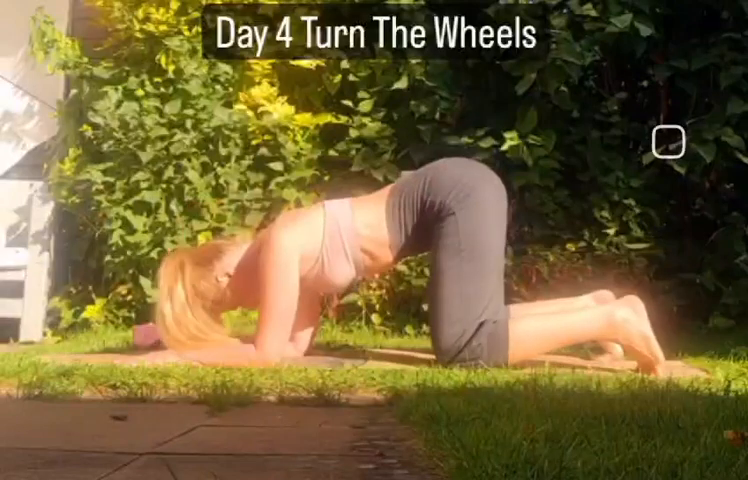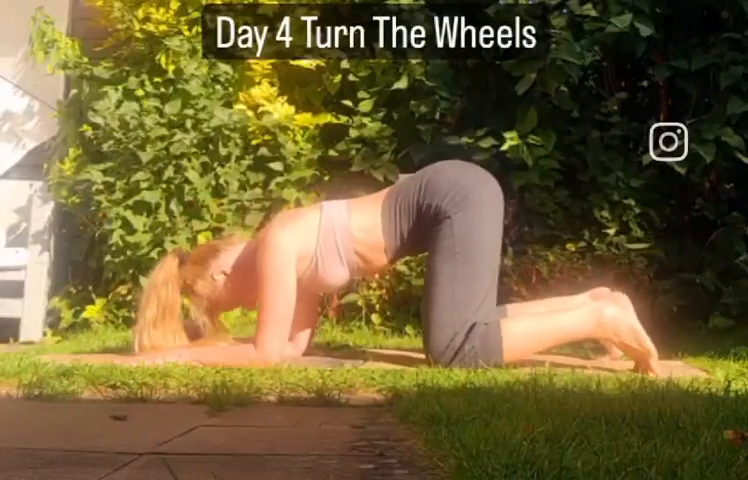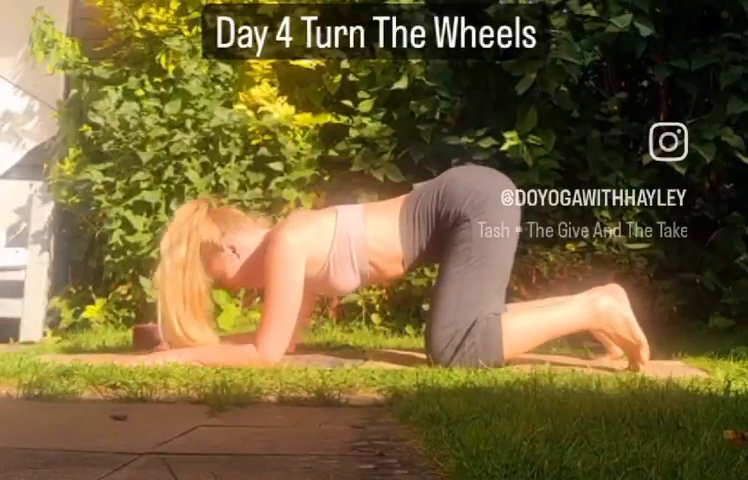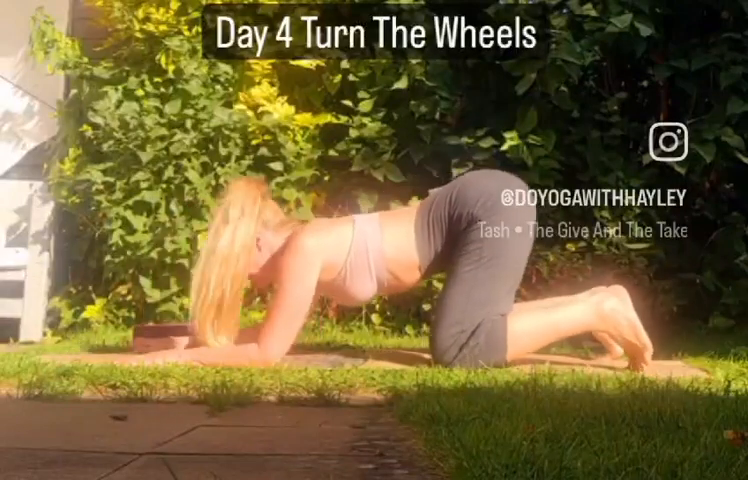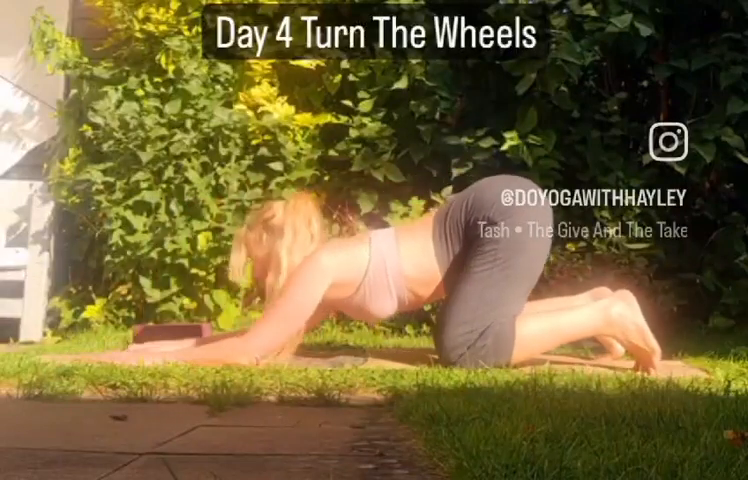
dt=0.4s
person 1, frame 1
left shoulder: (276, 249)
right shoulder: (299, 259)
left elbow: (268, 354)
right elbow: (295, 344)
left wrist: (189, 355)
right wrist: (207, 338)
left hip: (458, 193)
right hip: (457, 195)
left knee: (462, 344)
right knee: (466, 322)
left ankle: (614, 319)
right ankle: (590, 304)
person 1, frame 2
left shoulder: (274, 247)
right shoulder: (293, 257)
left elbow: (266, 354)
right elbow: (292, 346)
left wrist: (184, 354)
right wrist: (210, 338)
left hip: (456, 196)
right hip: (455, 195)
left knee: (453, 347)
right knee: (465, 323)
left ankle: (601, 320)
right ankle: (590, 301)
person 1, frame 3
left shoulder: (285, 246)
right shoulder: (295, 246)
left elbow: (267, 354)
right elbow: (284, 336)
left wrist: (186, 355)
right wrist: (190, 341)
left hip: (478, 202)
right hip: (472, 199)
left knee: (453, 348)
right knee: (470, 327)
left ankle: (595, 311)
right ankle: (594, 300)
person 1, frame 4
left shoulder: (301, 249)
right shoulder: (304, 245)
left elbow: (267, 353)
right elbow: (268, 332)
left wrist: (182, 357)
right wrist: (189, 340)
left hip: (489, 207)
right hip: (485, 204)
left knee: (458, 347)
right knee: (475, 325)
left ankle: (599, 312)
right ankle: (594, 300)
person 1, frame 5
left shoulder: (317, 266)
right shoulder: (328, 271)
left elbow: (248, 352)
right elbow: (255, 339)
left wrist: (158, 360)
right wrist: (172, 345)
left hip: (509, 212)
right hip: (498, 212)
left knee: (464, 347)
right knee: (475, 324)
left ankle: (605, 315)
right ankle: (592, 302)
